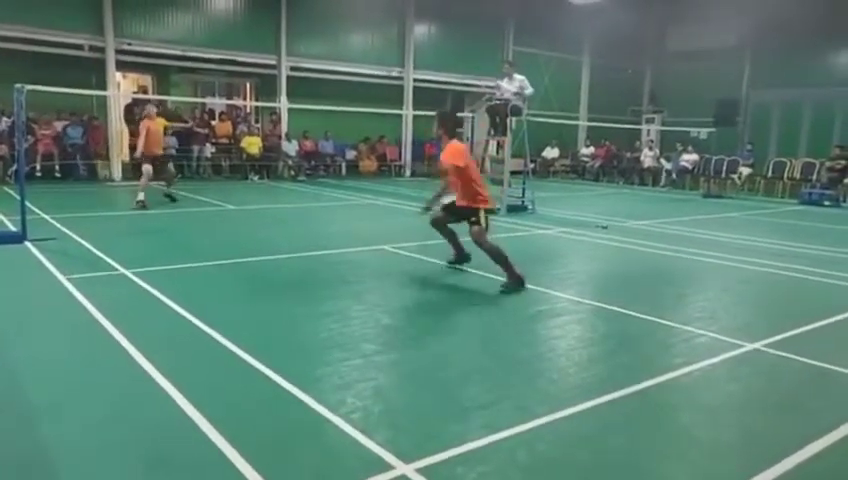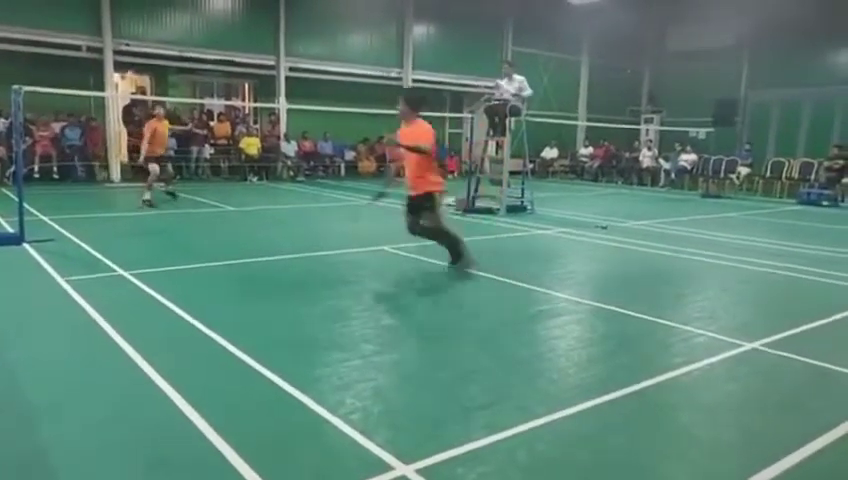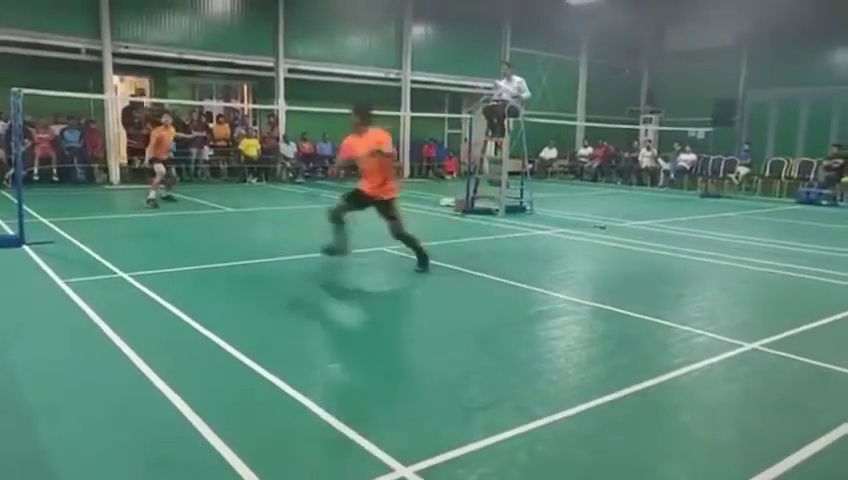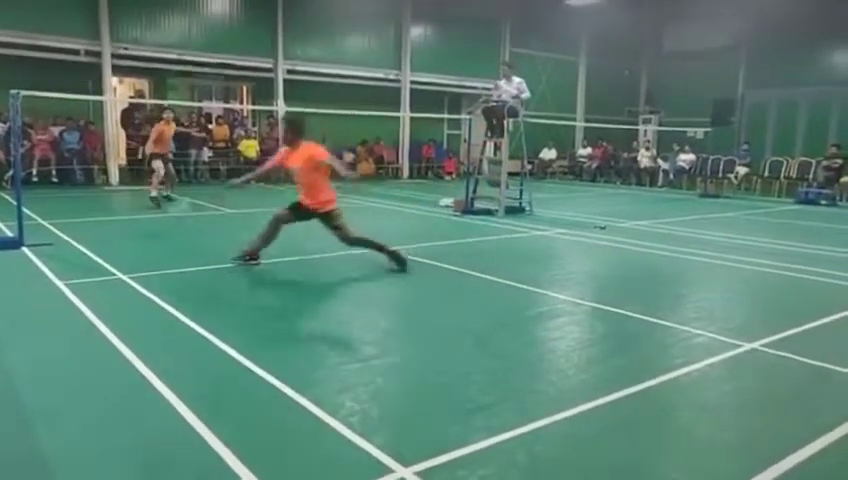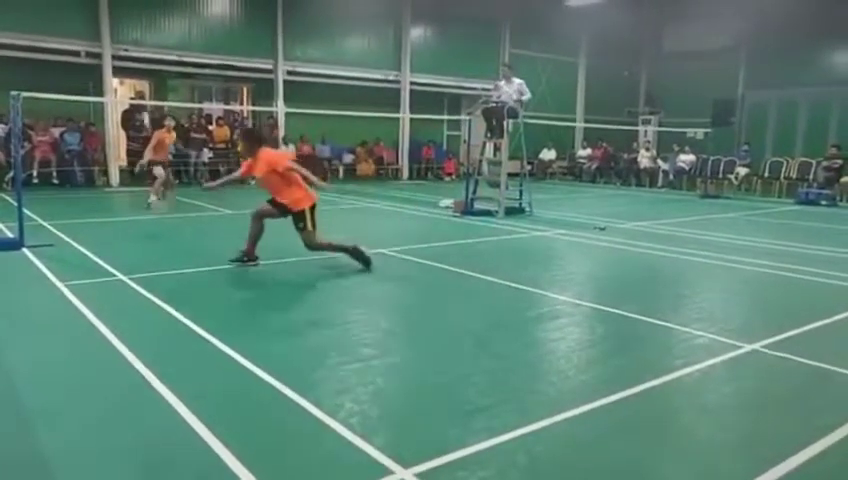
dt=0.2s
person 1, frame 1
left shoulder: (455, 149)
right shoulder: (448, 150)
left elbow: (453, 171)
right elbow: (449, 180)
right wrist: (433, 199)
left hip: (477, 202)
right hip: (463, 200)
left knee: (479, 238)
right knee: (437, 220)
left ankle: (514, 277)
right ankle: (461, 254)
person 1, frame 2
left shoulder: (423, 129)
right shoulder: (403, 130)
left elbow: (428, 151)
right elbow: (397, 159)
left wrist: (399, 144)
right wrist: (387, 185)
left hip: (430, 186)
right hip: (414, 187)
left knee: (431, 225)
right knee: (413, 228)
left ankle: (458, 248)
right ankle: (454, 249)
person 1, frame 3
left shoulder: (380, 135)
right shoulder: (349, 142)
left elbow: (392, 153)
right elbow: (340, 164)
left wrist: (380, 151)
left hip: (385, 191)
right hip: (364, 189)
left knee: (398, 232)
right knee: (335, 211)
left ankle: (422, 256)
right ankle: (340, 244)
person 1, frame 4
left shoulder: (312, 150)
right shoulder: (284, 153)
left elbow: (332, 161)
right elbow: (264, 170)
left wrist: (344, 172)
right wrist: (240, 180)
left hip: (325, 203)
right hip: (306, 202)
left knee: (348, 238)
right knee: (277, 218)
left ankle: (390, 254)
right ankle: (252, 253)
person 1, frame 5
left shoulder: (270, 156)
right shoulder: (251, 162)
left elbow: (295, 167)
right elbow: (235, 176)
left wrist: (316, 181)
right wrist: (214, 184)
left hip: (302, 201)
right hip: (285, 201)
left knee: (312, 244)
right knee: (257, 214)
left ankle: (352, 251)
right ankle: (249, 254)
